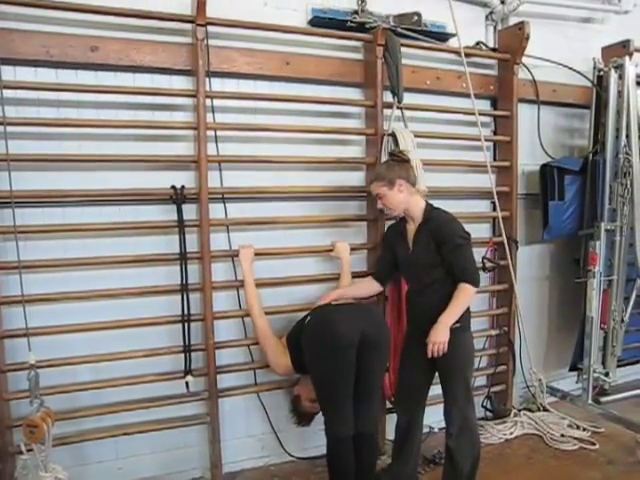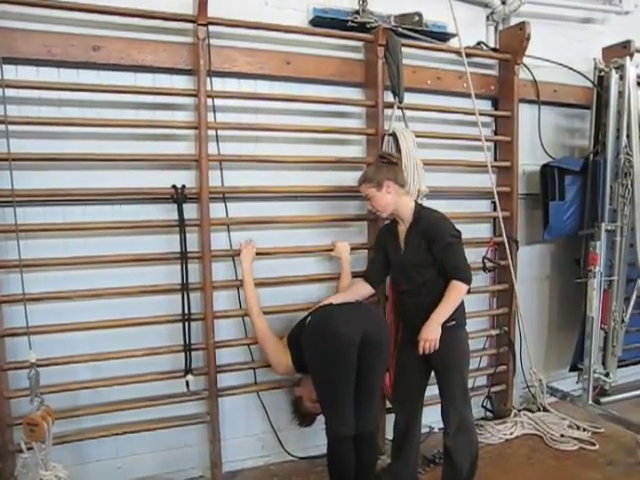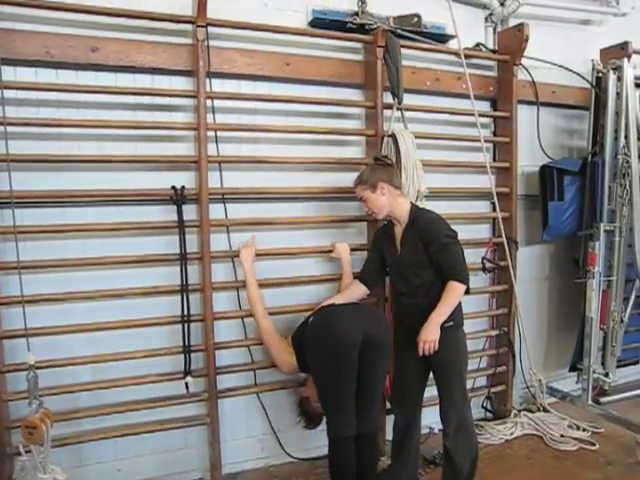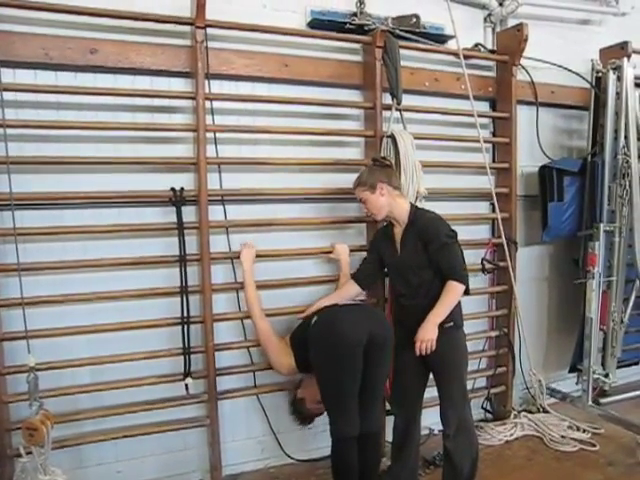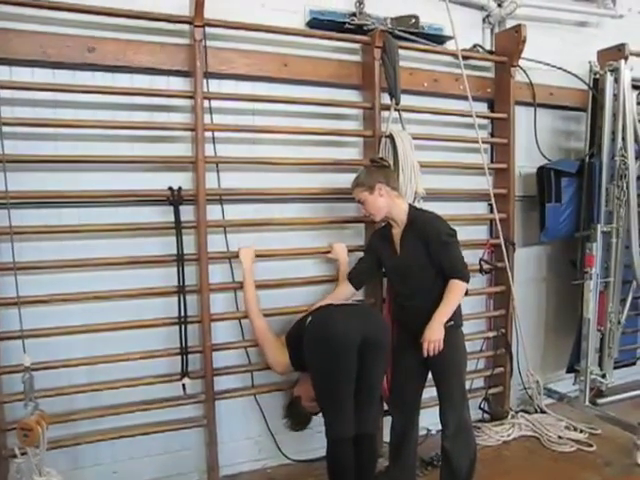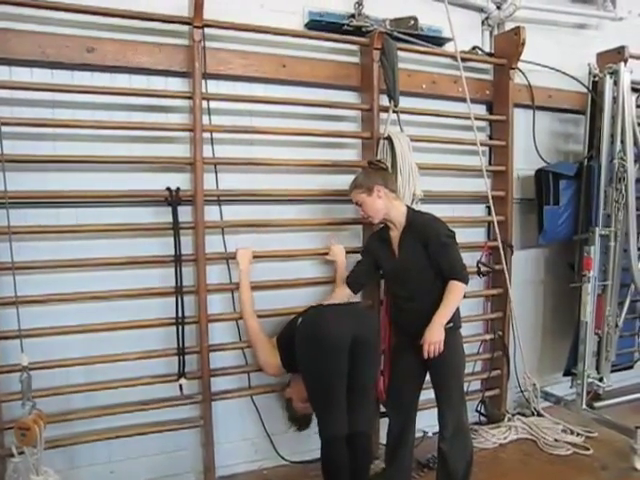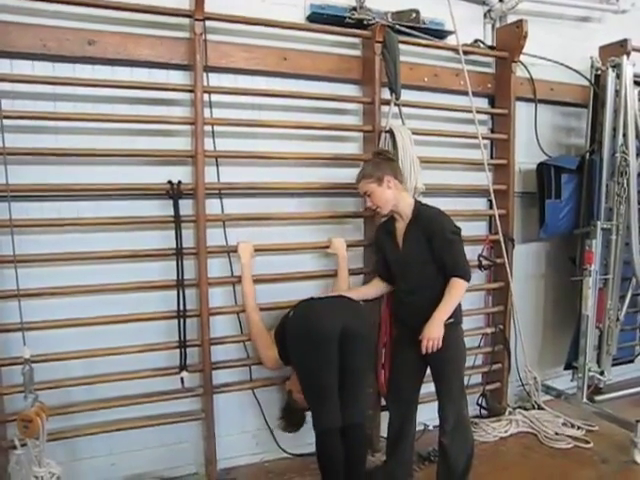
dt=0.3s
person 1, frame 1
left shoulder: (444, 225)
right shoulder: (395, 233)
left elbow: (469, 281)
right elbow: (379, 279)
left wrist: (443, 325)
right wrist: (342, 292)
left hip: (452, 332)
right hip: (416, 331)
left knee: (459, 411)
right knee: (406, 405)
person 1, frame 2
left shoulder: (435, 224)
right shoulder: (387, 235)
left elbow: (461, 279)
right elbow: (371, 281)
left wrist: (435, 323)
right wrist: (334, 300)
left hip: (446, 330)
right hip: (410, 331)
left knee: (455, 410)
right knee: (404, 405)
person 1, frame 3
left shoulder: (430, 225)
right shoulder: (383, 236)
left elbow: (459, 279)
right elbow: (366, 281)
left wrist: (434, 324)
right wrist: (330, 303)
left hip: (444, 331)
right hip: (406, 332)
left knee: (454, 411)
right knee: (404, 406)
person 1, frame 4
left shoulder: (430, 225)
right shoulder: (382, 238)
left elbow: (458, 279)
right elbow: (362, 280)
left wrist: (431, 323)
right wrist: (323, 304)
left hip: (443, 331)
right hip: (406, 333)
left knee: (454, 412)
right knee: (404, 406)
person 1, frame 5
left shoulder: (429, 225)
right shoulder: (379, 239)
left elbow: (459, 277)
right elbow: (355, 280)
left wrist: (437, 323)
right wrist: (320, 308)
left hip: (443, 331)
right hip: (406, 334)
left knee: (453, 412)
right knee: (401, 406)
person 1, frame 6
left shoulder: (428, 227)
right shoulder: (376, 242)
left elbow: (458, 278)
right elbow: (353, 286)
left wrist: (437, 325)
left hip: (442, 333)
right hip: (404, 336)
left knee: (451, 414)
right knee: (398, 408)
person 1, frame 7
left shoulder: (434, 221)
right shoulder: (383, 233)
left elbow: (460, 276)
left wrist: (437, 321)
right wrist: (345, 296)
left hip: (442, 328)
right hip: (405, 329)
left knee: (451, 408)
right knee: (399, 402)
person 2, frame 1
left shoulder: (284, 362)
left elbow: (257, 314)
right elbow: (343, 298)
left wrist: (247, 266)
right wrist: (344, 258)
left hip: (329, 332)
right hip: (372, 319)
left knee: (340, 430)
right knee: (366, 426)
person 2, frame 2
left shoulder: (286, 361)
left elbow: (256, 316)
left wrist: (246, 266)
right wrist: (345, 259)
left hip: (330, 331)
right hip: (373, 319)
left knee: (340, 430)
right knee: (367, 427)
person 2, frame 3
left shoulder: (290, 360)
left elbow: (261, 315)
right elbow: (347, 297)
left wrist: (248, 266)
right wrist: (345, 259)
left hip: (332, 331)
right hip: (375, 321)
left knee: (342, 431)
right knee: (367, 427)
person 2, frame 4
left shoulder: (287, 361)
left elbow: (257, 315)
left wrist: (247, 267)
right wrist: (344, 261)
left hip: (336, 332)
right hip: (377, 322)
left knee: (345, 430)
right knee: (370, 427)
person 2, frame 5
left shoulder: (283, 360)
left elbow: (255, 314)
left wrist: (247, 267)
right wrist: (342, 260)
left hip: (331, 332)
right hip: (373, 321)
left knee: (340, 432)
right knee: (366, 428)
person 2, frame 6
left shoulder: (275, 363)
left elbow: (250, 316)
right elbow: (339, 300)
left wrist: (244, 269)
right wrist: (340, 262)
left hip: (321, 332)
right hip: (363, 320)
left knee: (333, 431)
right knee: (360, 427)
person 2, frame 7
left shoulder: (273, 356)
left elbow: (252, 311)
right elbow: (341, 294)
left wrist: (246, 262)
right wrist: (342, 255)
left hip: (311, 324)
right hip: (354, 313)
left knee: (328, 425)
right knee: (354, 419)
